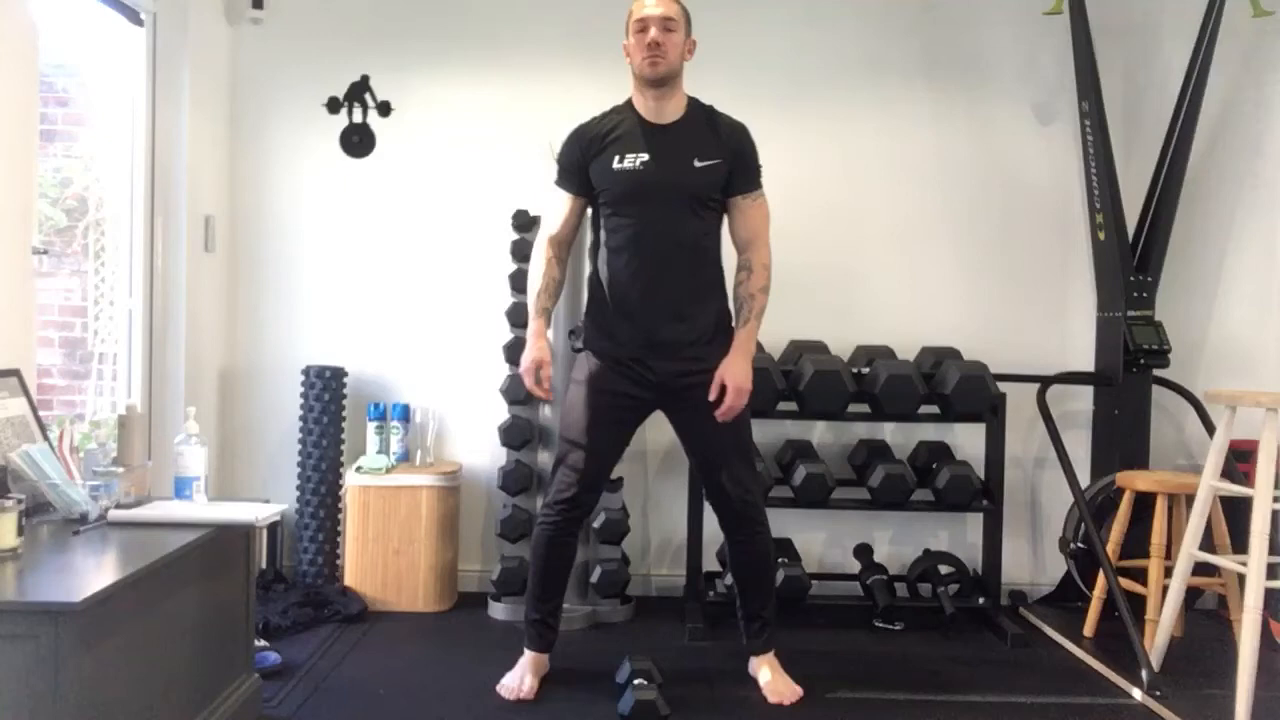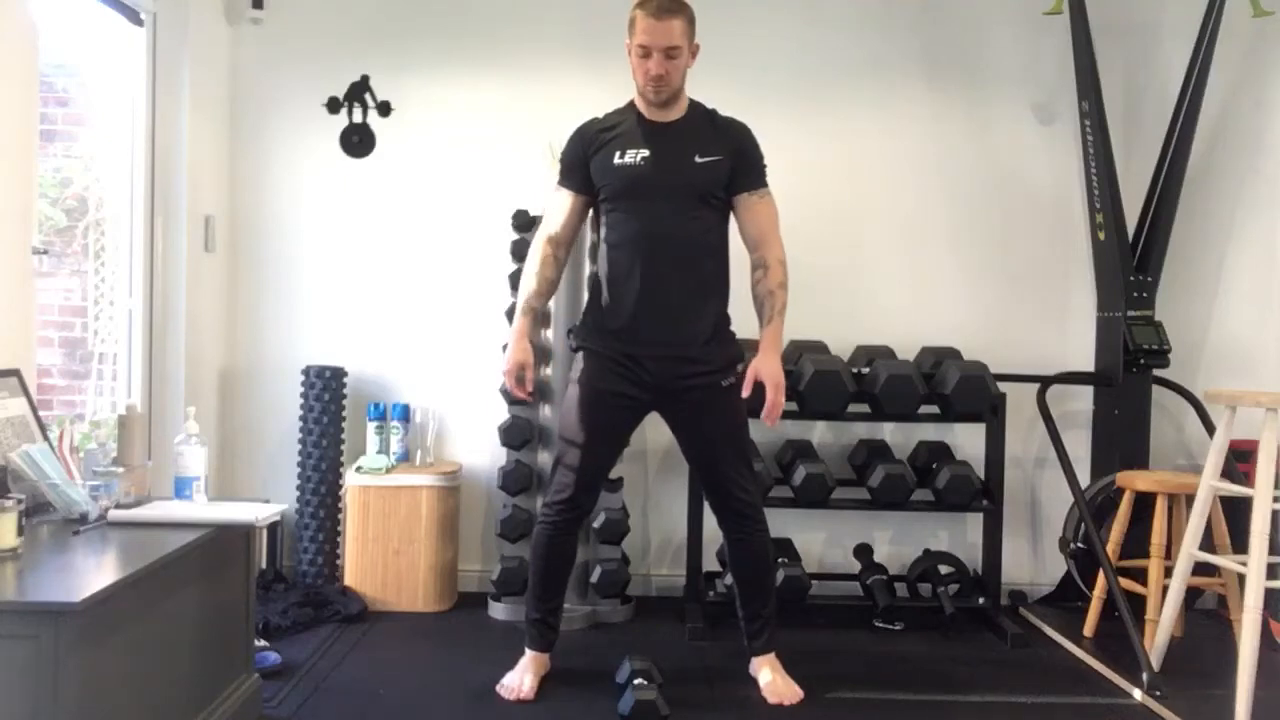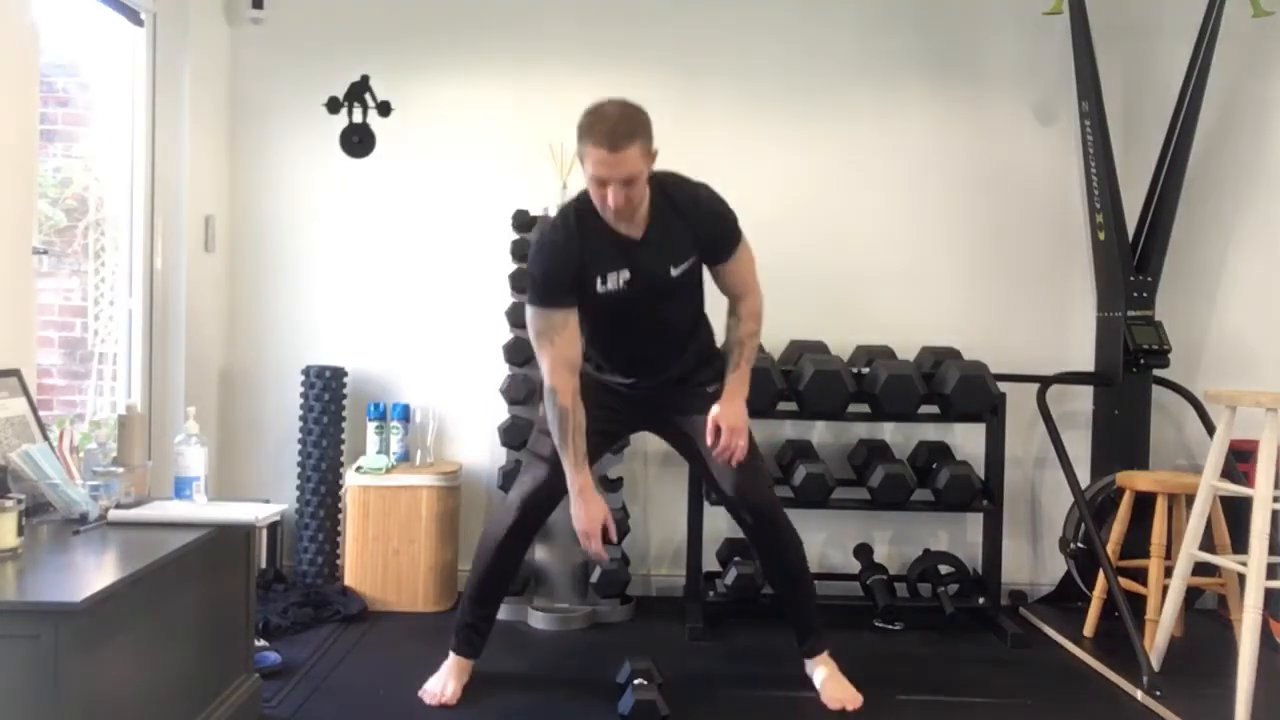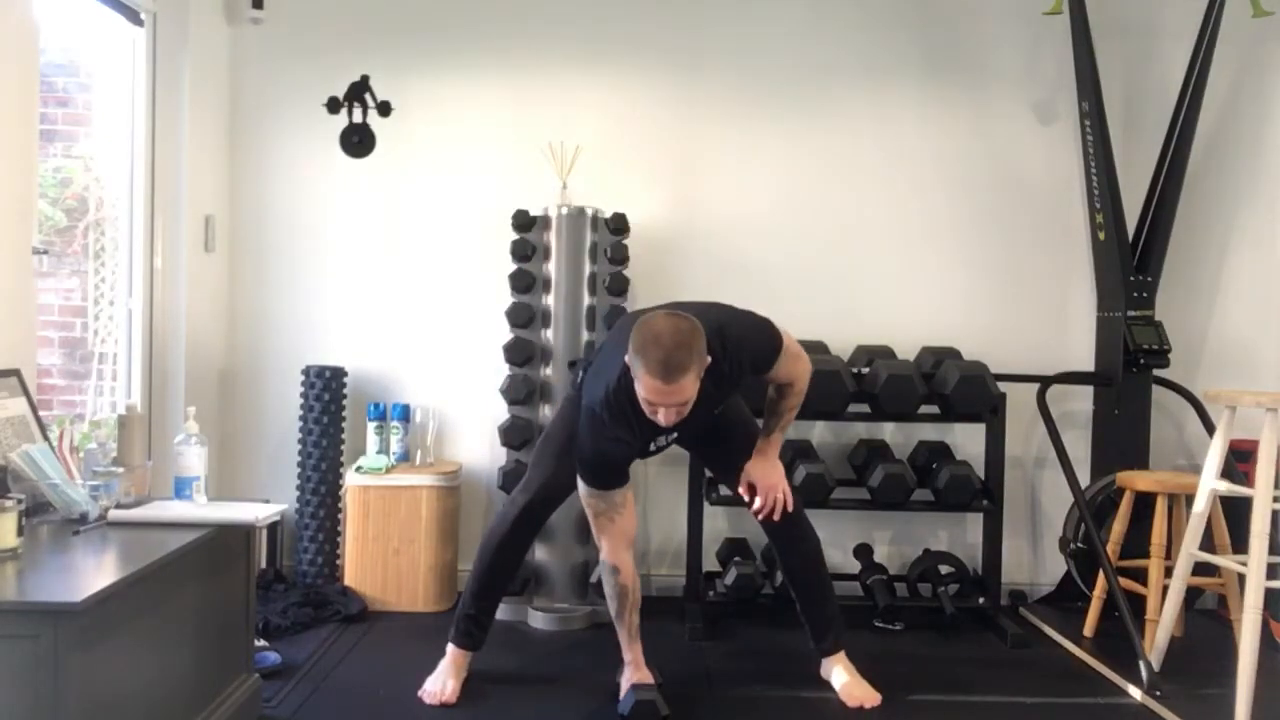
dt=1s
person 1, frame 1
left shoulder: (726, 139)
right shoulder: (592, 140)
left elbow: (755, 256)
right elbow: (555, 241)
left wrist: (741, 350)
right wrist: (537, 328)
left hip: (704, 360)
right hip: (611, 357)
left knee: (741, 506)
right knee: (564, 504)
left ankle: (761, 653)
right ankle: (536, 651)
person 1, frame 2
left shoulder: (728, 140)
right shoulder: (594, 139)
left elbow: (766, 251)
right elbow: (552, 241)
left wrist: (770, 345)
right wrist: (521, 331)
left hip: (705, 362)
right hip: (609, 358)
left knee: (740, 508)
right knee: (564, 504)
left ankle: (763, 653)
right ankle: (537, 651)
person 1, frame 3
left shoulder: (698, 207)
right shoulder: (559, 245)
left elbow: (746, 300)
right elbow: (560, 372)
left wrist: (733, 394)
right wrist: (582, 488)
left hip: (693, 383)
right hip: (601, 387)
left knee: (758, 508)
right knee: (520, 509)
left ankle: (817, 656)
right ankle: (461, 655)
person 1, frame 4
left shoulder: (740, 337)
right shoulder: (604, 410)
left elbow: (795, 371)
right elbow: (616, 551)
left wrist: (766, 452)
right wrist: (633, 663)
right hip: (603, 394)
left knee: (778, 505)
right knee: (529, 503)
left ankle: (833, 657)
right ankle: (458, 653)
